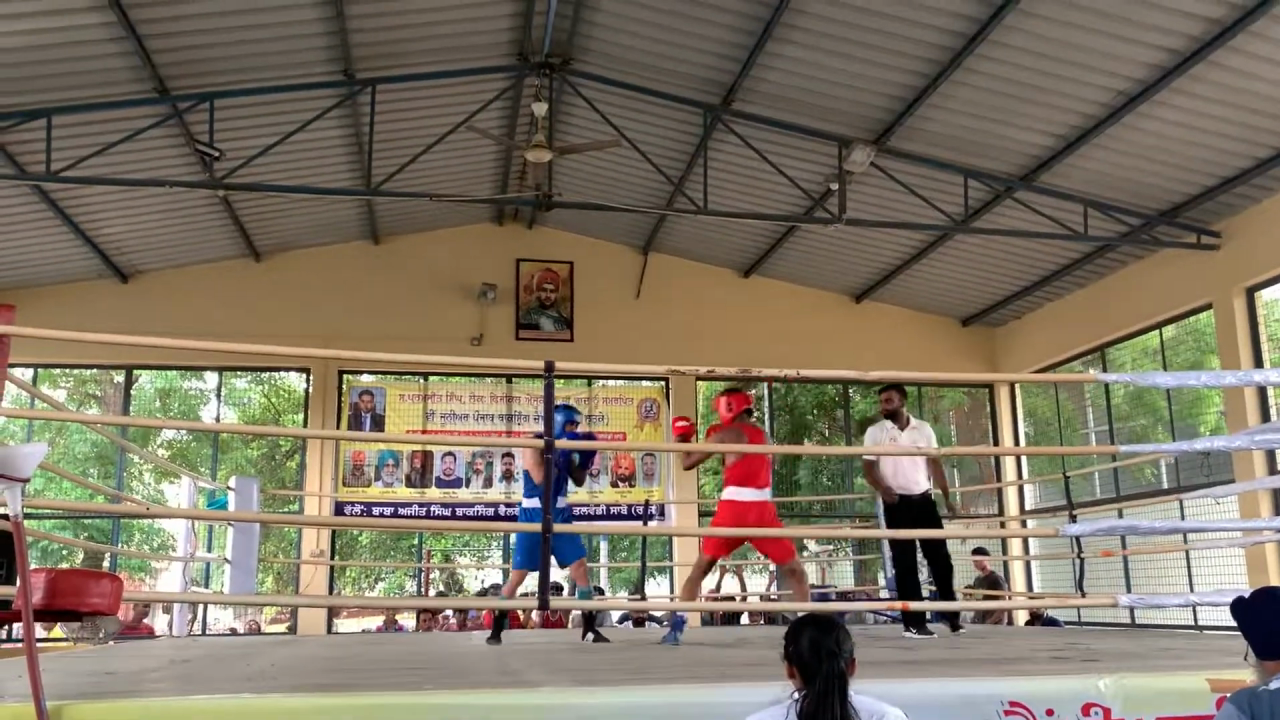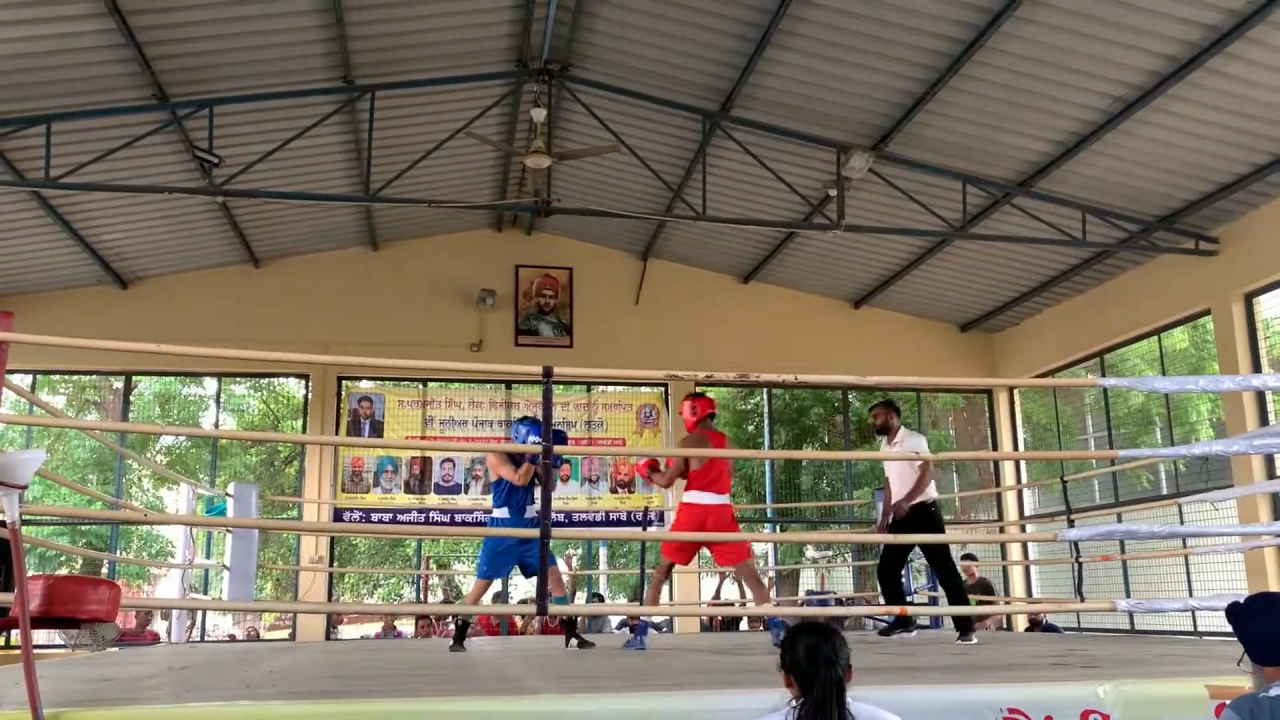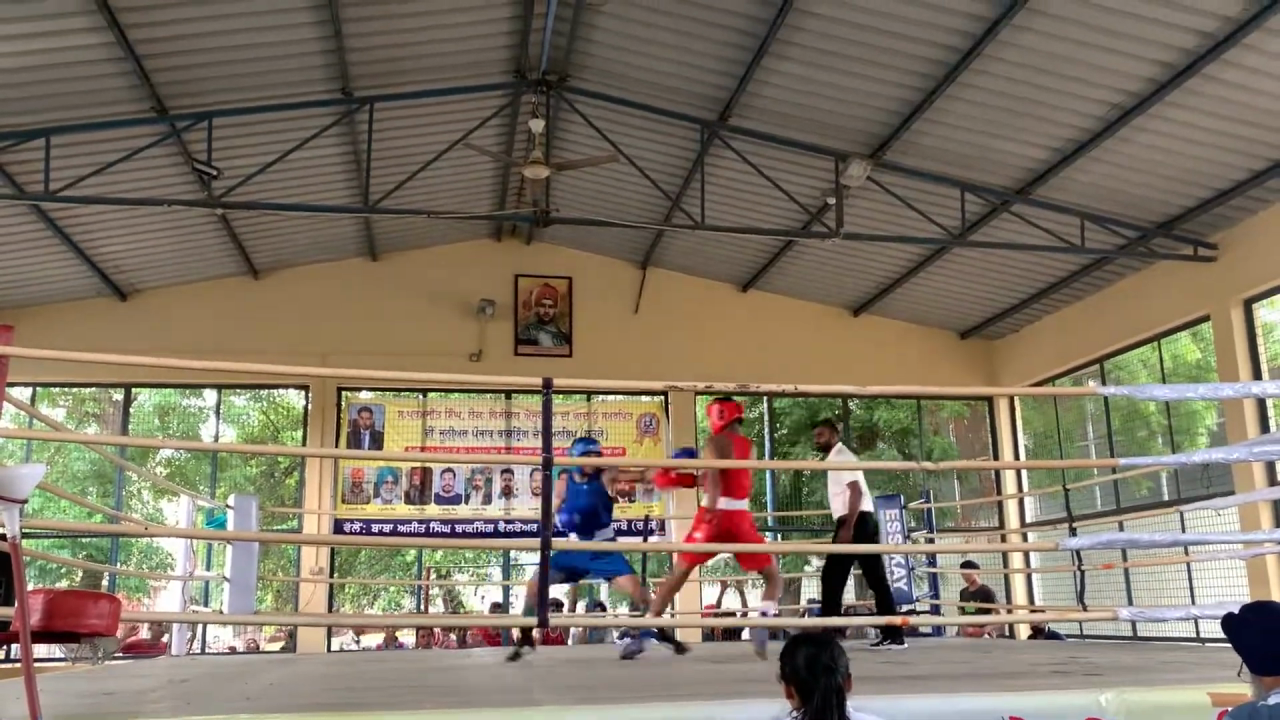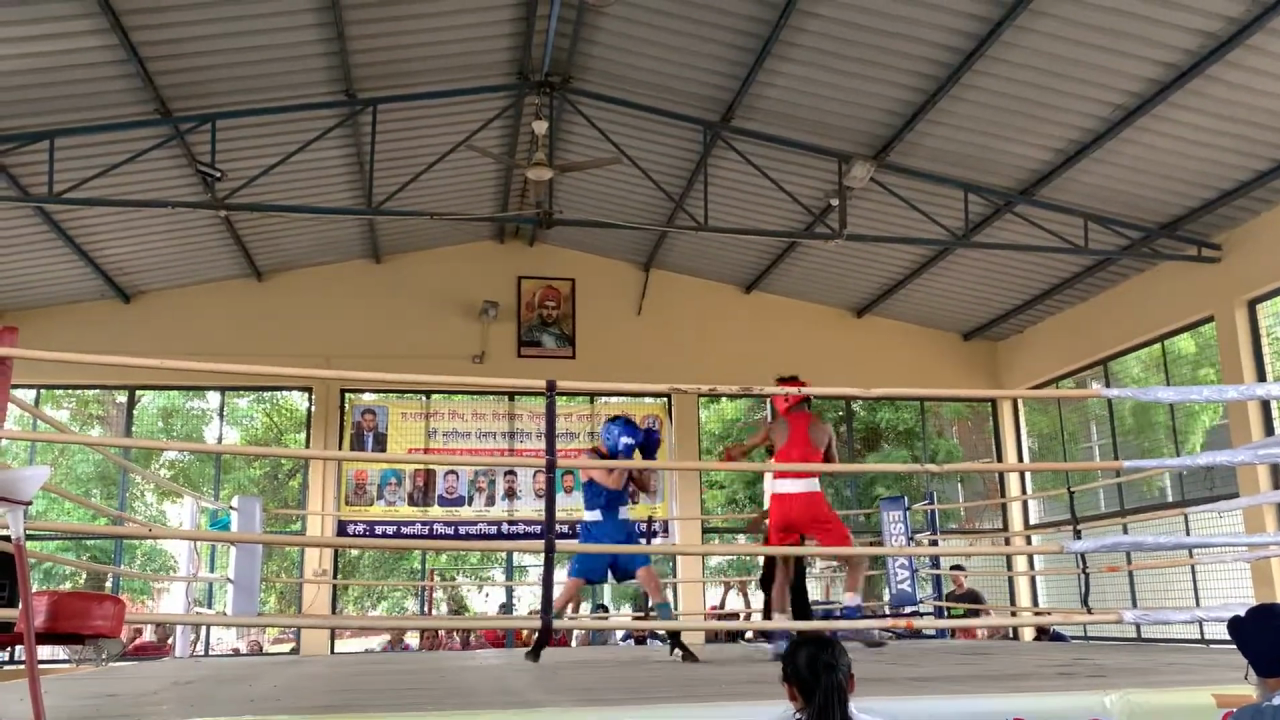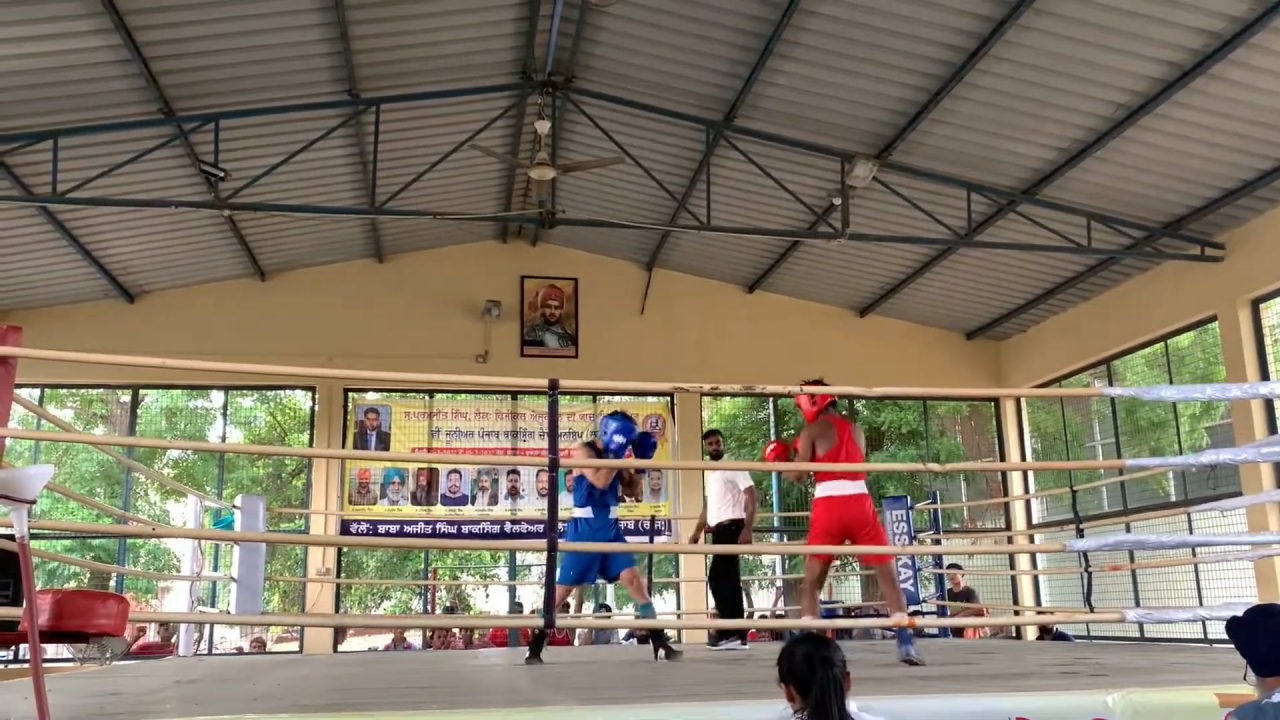
dt=0.5s
person 1, frame 1
left shoulder: (725, 434)
right shoulder: (764, 437)
left elbow: (687, 463)
left wrist: (682, 438)
left hip: (732, 510)
right hip: (762, 511)
left knee: (701, 569)
right knee: (796, 573)
left ankle: (676, 627)
person 1, frame 2
left shoulder: (689, 441)
right shoulder: (725, 442)
left elbow: (665, 480)
left wrist: (649, 470)
left hip: (692, 513)
right hip: (721, 515)
left knee: (661, 572)
right knee: (751, 575)
left ankle: (640, 631)
right ankle: (777, 628)
person 1, frame 3
left shoulder: (715, 444)
right shoulder: (750, 448)
left elbow: (713, 482)
left wrist: (709, 520)
left hip: (714, 517)
right hip: (740, 520)
left knee: (676, 578)
right knee: (773, 577)
right ankle: (763, 626)
person 1, frame 4
left shoulder: (775, 426)
right shoulder: (823, 427)
left elbow: (739, 451)
right elbow: (834, 467)
left wrist: (726, 456)
left hip: (780, 504)
right hip: (809, 502)
left knee: (783, 571)
right knee: (856, 561)
left ankle: (781, 638)
right ankle: (851, 618)
person 1, frame 5
left shoulder: (811, 431)
right shoulder: (856, 430)
left elbow: (797, 474)
left wrist: (780, 461)
left hip: (827, 508)
right hip: (859, 506)
left knee: (811, 583)
right knee: (888, 576)
right ankle: (906, 643)
person 2, frame 1
left shoulder: (564, 447)
right shoulder: (534, 445)
left elbow: (579, 480)
right elbow: (540, 479)
left wrist: (586, 458)
right wrist: (559, 457)
left hip: (560, 516)
right hip: (533, 517)
left knee: (580, 569)
right knee: (518, 575)
left ankle: (589, 628)
right ankle: (496, 628)
person 2, frame 2
left shoulder: (532, 457)
right shoulder: (497, 456)
left elbow: (548, 484)
right elbow: (519, 481)
left wrist: (555, 459)
right wrist: (532, 453)
left hip: (529, 529)
right hip: (502, 530)
left knee: (554, 578)
right knee: (481, 584)
left ankle: (572, 635)
right ankle: (459, 636)
person 2, frame 3
left shoulder: (605, 475)
right shoulder: (563, 485)
left elbow: (635, 474)
right elbow: (557, 516)
right wrist: (564, 519)
left hip: (604, 548)
right hip: (577, 549)
left knee: (634, 588)
right knee: (536, 584)
left ankle: (664, 635)
right ankle: (525, 639)
person 2, frame 4
left shoulder: (619, 457)
right shoulder: (589, 458)
left elbow: (646, 485)
right elbow: (614, 483)
left wrist: (648, 456)
right wrist: (626, 454)
left hip: (623, 530)
right hip: (595, 533)
left knee: (651, 580)
right knee: (573, 587)
left ankle: (676, 643)
right ankle: (540, 642)
person 2, frame 5
left shoulder: (613, 454)
right shoulder: (583, 451)
left elbow: (632, 486)
right elbow: (600, 481)
left wrist: (642, 459)
right wrist: (616, 453)
left hip: (610, 528)
right hip: (583, 529)
left knee: (634, 580)
right knee: (563, 589)
left ankle: (660, 644)
right ankle: (535, 647)
person 3, frame 1
left shoulder: (923, 429)
right shoulder: (875, 432)
left elbow: (934, 463)
right elbow: (868, 468)
left wrist: (947, 496)
right wrist: (882, 490)
left hip: (923, 499)
right hip: (897, 502)
left knee: (940, 557)
right knee: (905, 562)
left ankle: (951, 615)
right ankle: (913, 622)
person 3, frame 2
left shoulder: (914, 440)
right shoulder: (884, 446)
left elbow: (926, 473)
left wrist: (906, 501)
right wrist: (884, 517)
left hip: (924, 510)
right hip: (902, 516)
left knee: (944, 568)
right knee: (887, 568)
left ankle: (965, 627)
right ankle: (902, 622)
person 3, frame 3
left shoulder: (841, 456)
right shoulder: (837, 458)
left elbow: (856, 492)
left wrist: (847, 527)
right wrist: (847, 526)
left hip: (856, 521)
right hip: (862, 521)
left knee: (831, 574)
right knee: (876, 578)
right ankle: (893, 635)
person 3, frame 4
left shoulder: (786, 464)
right shoulder: (772, 466)
left elbow: (789, 497)
left wrist: (762, 516)
right wrist: (765, 519)
left hip: (787, 527)
right hip: (777, 529)
left knee: (792, 583)
right knee: (769, 581)
right ankle: (769, 632)
person 3, frame 5
left shoulder: (734, 468)
right shoulder: (709, 473)
left elbow: (751, 496)
left wrist: (748, 528)
right wrist: (697, 532)
left hip: (731, 527)
right hip: (719, 530)
left knee: (718, 579)
right knee: (728, 581)
left ankle: (731, 631)
right ankle: (736, 634)
